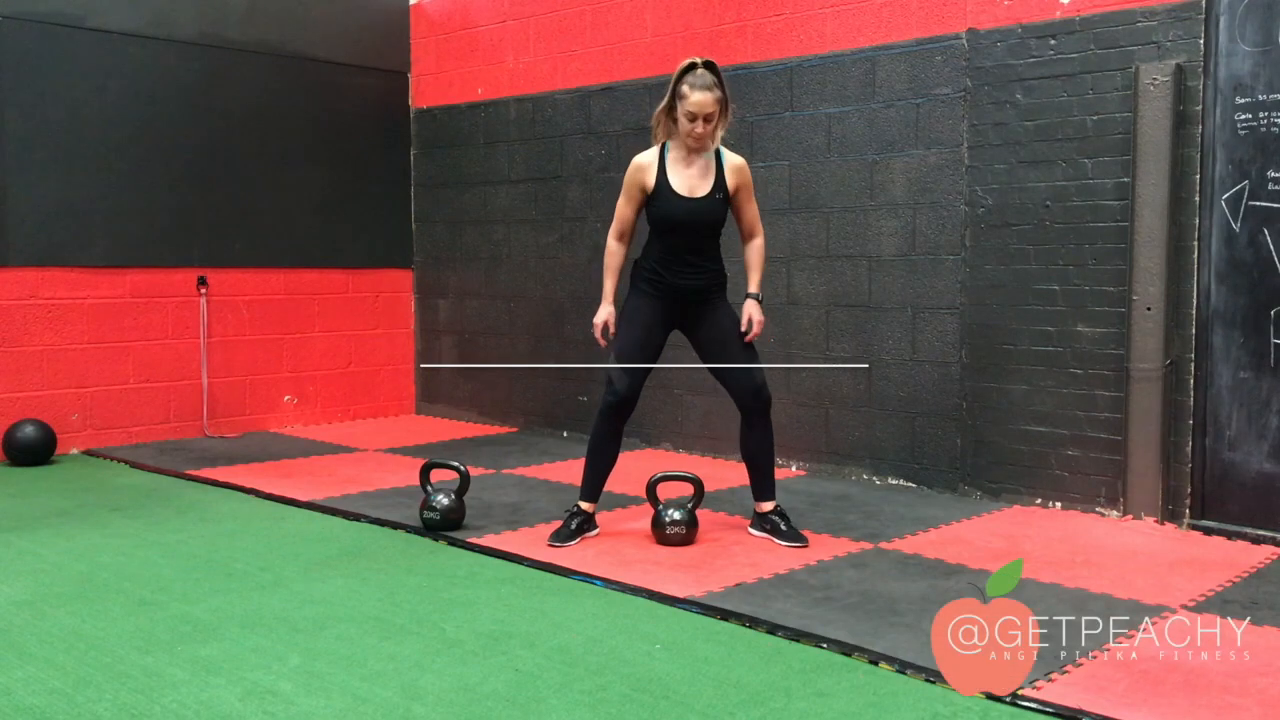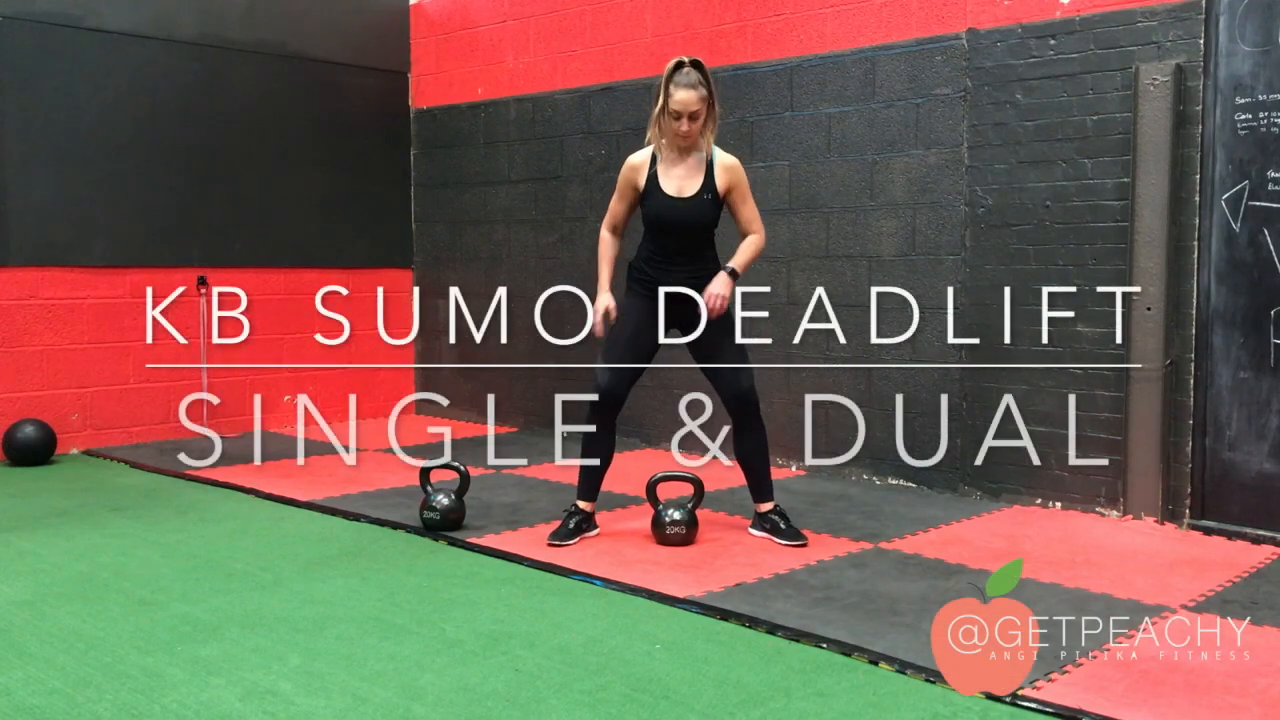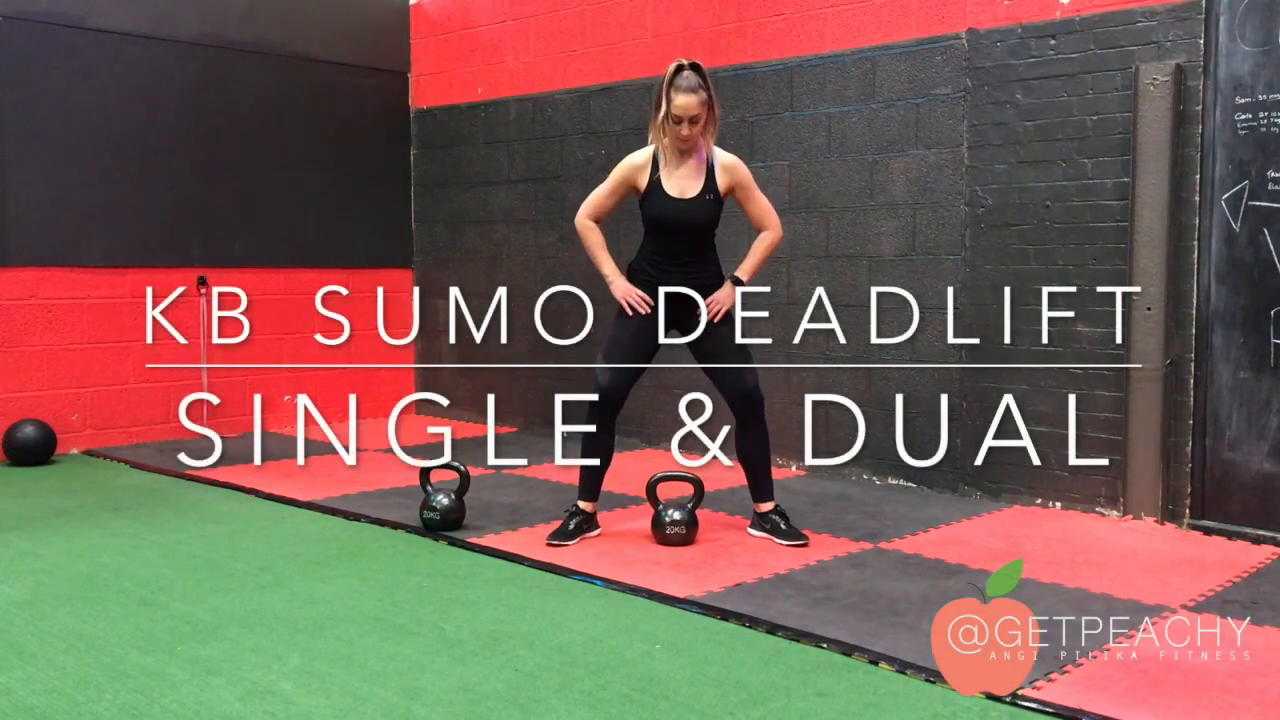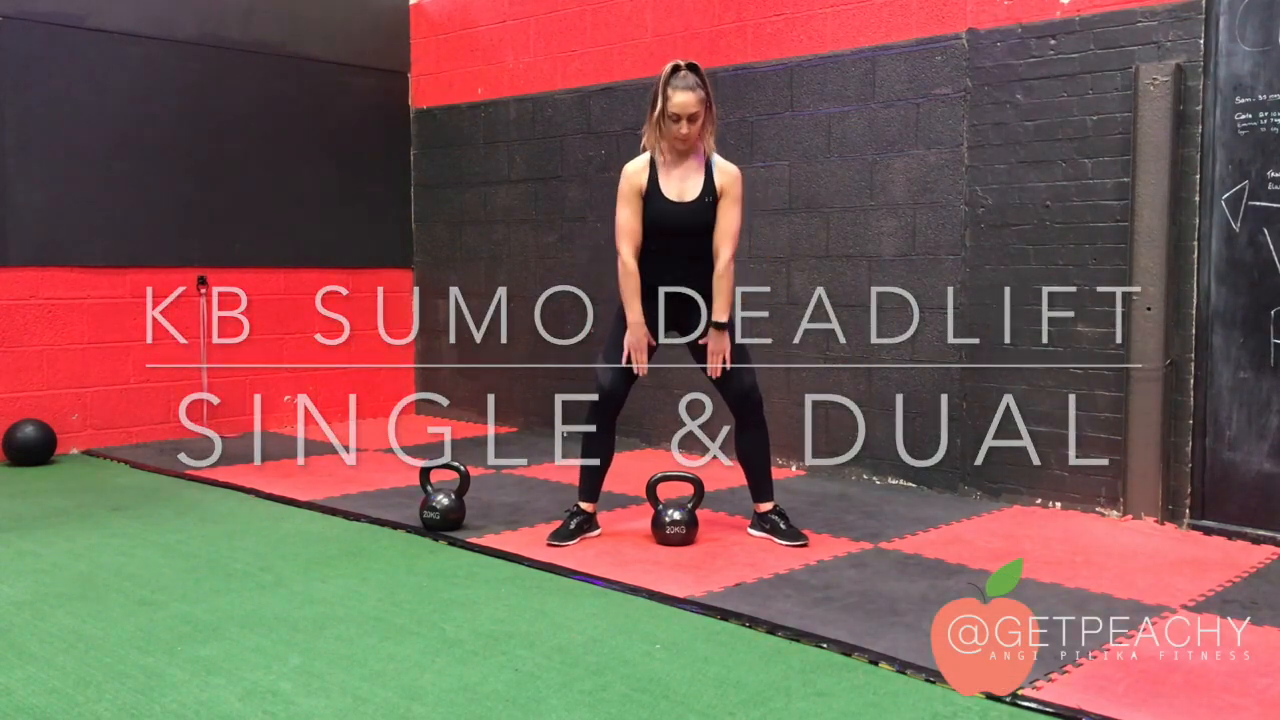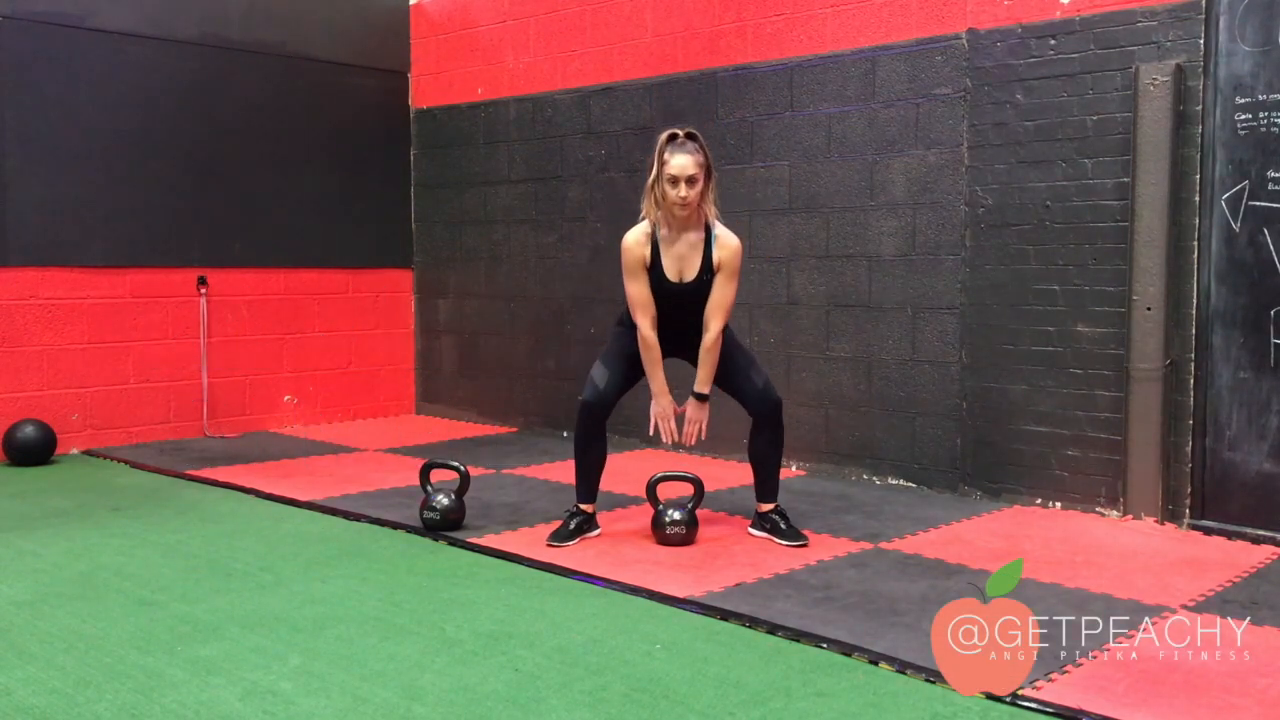
dt=1s
person 1, frame 1
left shoulder: (734, 168)
right shoulder: (645, 165)
left elbow: (753, 236)
right elbow: (618, 237)
left wrist: (753, 296)
right wrist: (607, 301)
left hip: (708, 299)
right hip: (650, 296)
left knee: (755, 394)
right knee: (618, 396)
left ankle: (766, 511)
right ankle: (584, 511)
person 1, frame 2
left shoulder: (726, 167)
right shoulder: (638, 165)
left elbow: (755, 234)
right elbow: (611, 230)
left wrist: (727, 275)
right wrist: (604, 290)
left hip: (703, 297)
right hip: (644, 295)
left knee: (743, 398)
right knee: (605, 394)
left ankle: (766, 512)
right ankle: (583, 511)
person 1, frame 3
left shoulder: (728, 167)
right shoulder: (639, 165)
left elbow: (771, 229)
right elbow: (586, 219)
left wrist: (735, 283)
right wrist: (614, 279)
left hip: (705, 299)
right hip: (647, 295)
left knee: (748, 397)
right knee: (605, 394)
left ankle: (766, 512)
right ankle: (584, 512)
person 1, frame 4
left shoulder: (725, 174)
right shoulder: (636, 172)
left elbow: (725, 256)
right elbow: (626, 253)
left wrist: (720, 325)
right wrist: (635, 322)
left hip: (702, 301)
right hip: (647, 299)
left knee: (747, 400)
right knee: (605, 397)
left ankle: (766, 512)
right ankle: (584, 513)
person 1, frame 5
left shoulder: (727, 245)
right shoulder: (636, 242)
left elbow: (713, 329)
right elbow: (646, 327)
left wrist: (701, 396)
right wrist: (659, 395)
left hip: (700, 335)
right hip: (639, 334)
left knee: (767, 404)
right knee: (592, 404)
left ankle: (767, 513)
right ankle: (583, 513)
